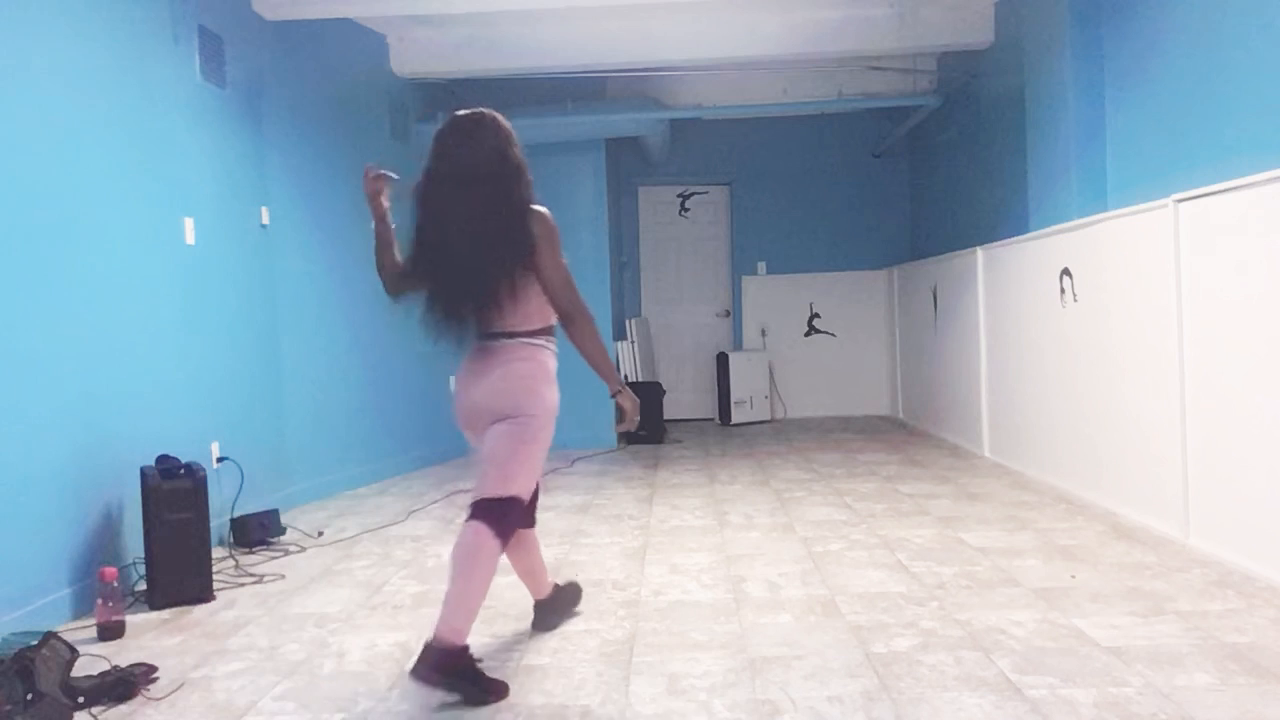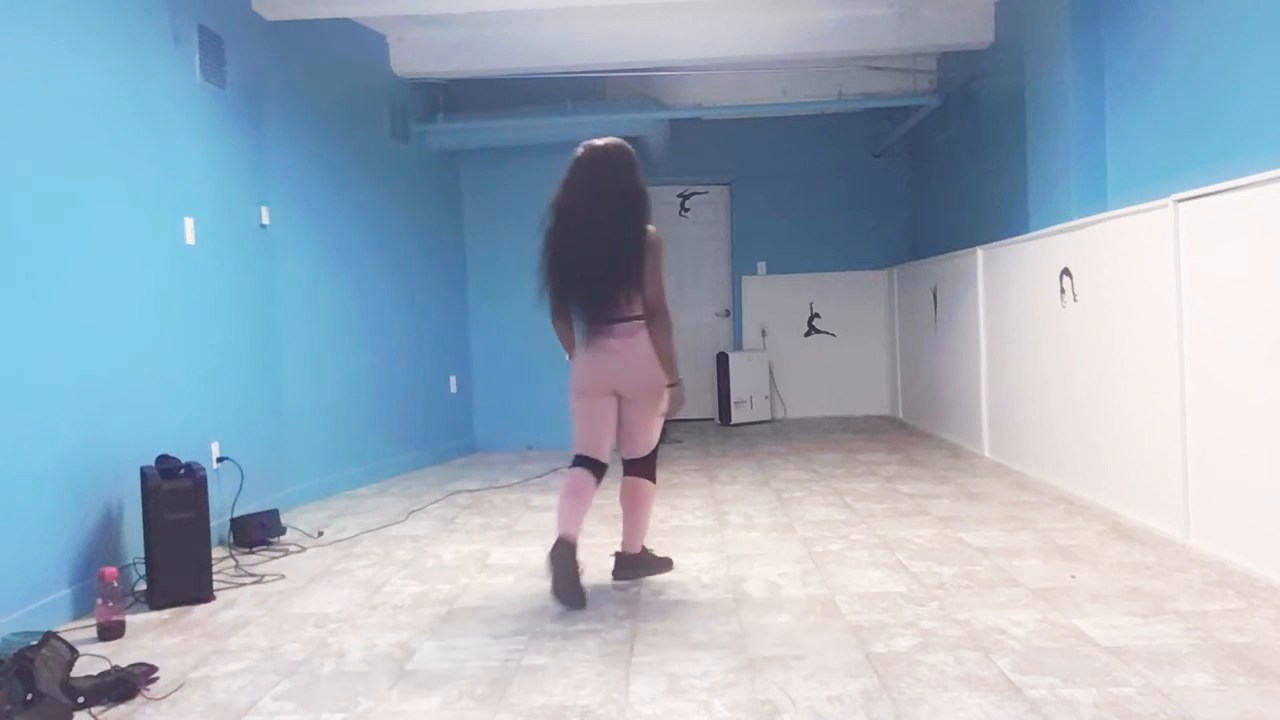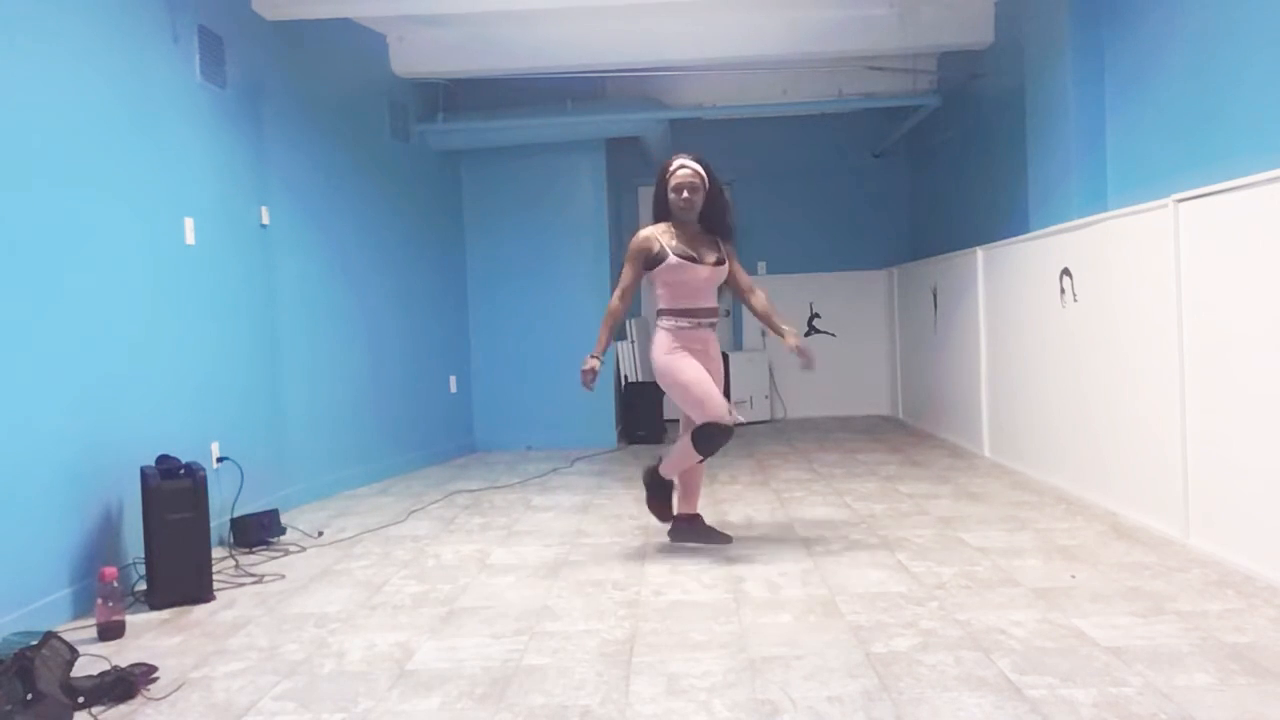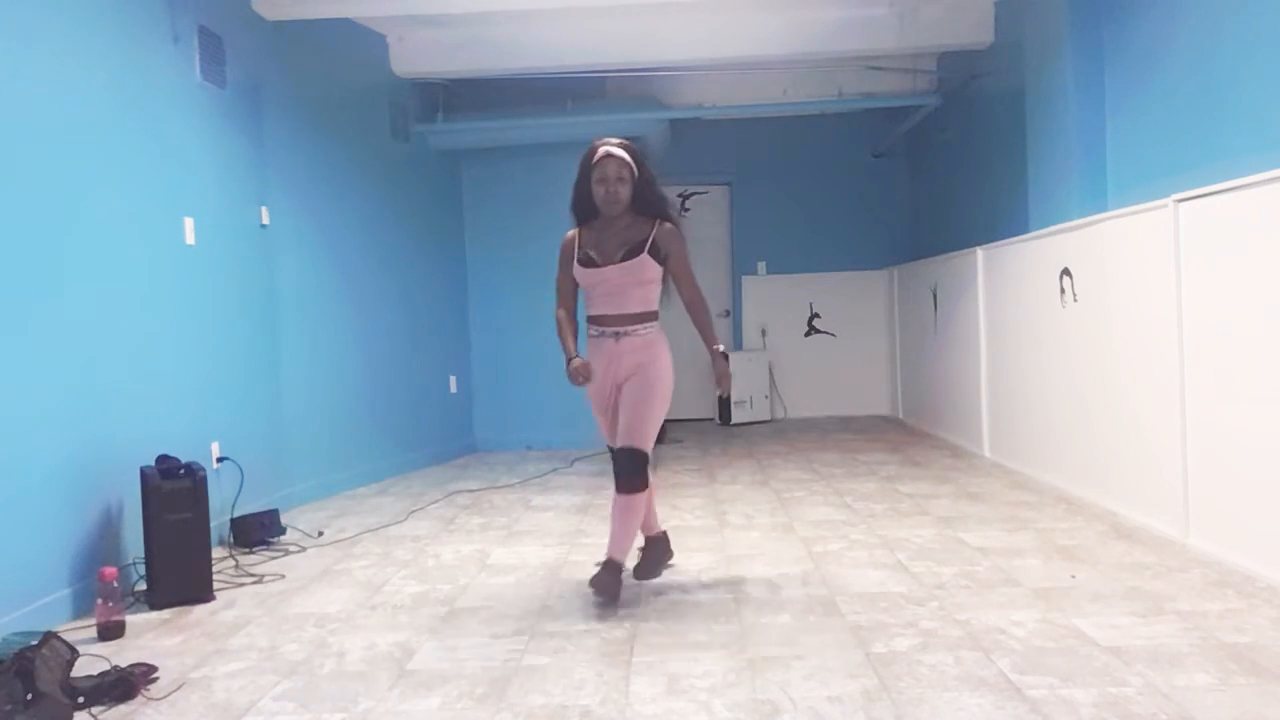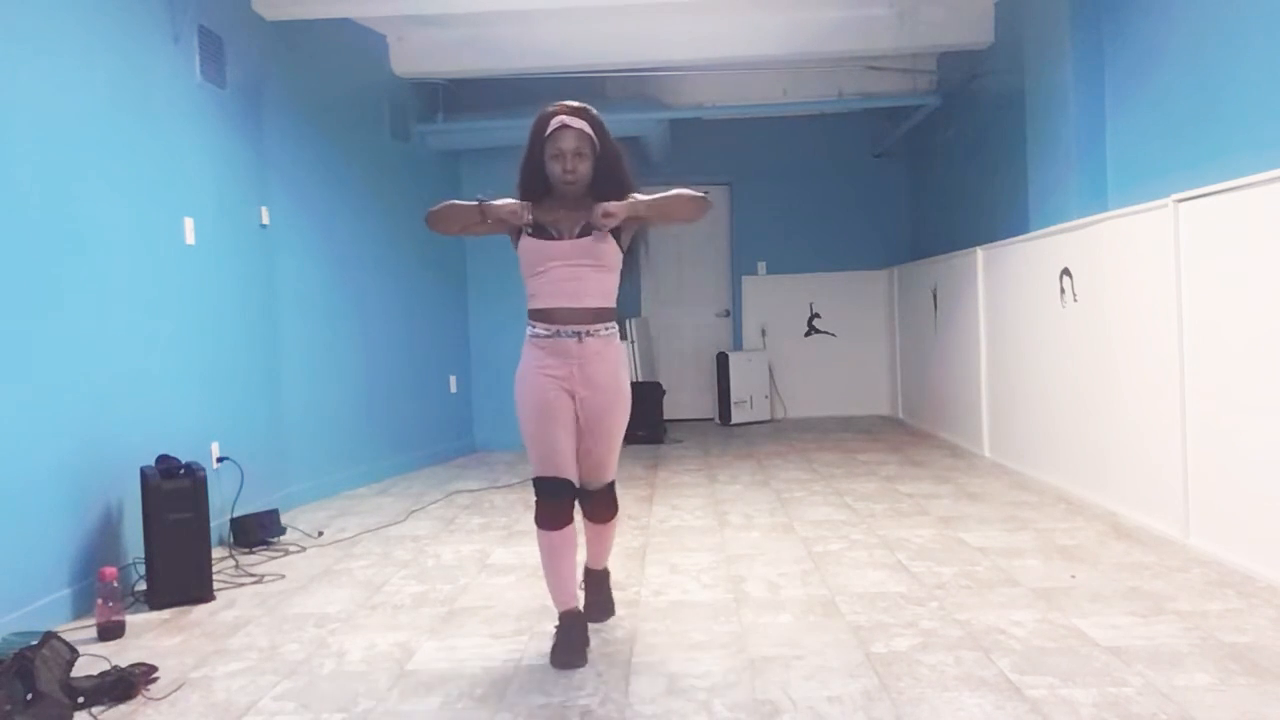
dt=1s
person 1, frame 1
left shoulder: (443, 228)
right shoulder: (531, 219)
left elbow: (395, 282)
right elbow: (571, 312)
left wrist: (379, 212)
right wrist: (616, 384)
left hip: (475, 380)
right hip: (525, 378)
left knee: (518, 496)
right knee: (497, 509)
left ankle: (545, 596)
right ankle: (445, 649)
person 1, frame 2
left shoulder: (563, 237)
right shoulder: (644, 238)
left elbow: (559, 312)
right elbow: (656, 313)
right wrist: (672, 378)
left hip: (590, 359)
right hip: (637, 356)
left knee: (587, 459)
right knee: (640, 458)
left ankle: (566, 544)
right ankle: (632, 554)
person 1, frame 3
left shoulder: (719, 243)
right shoulder: (649, 240)
left elbow: (749, 292)
right elbow: (621, 297)
left wrist: (786, 332)
right wrist: (597, 353)
left hip: (708, 346)
right hip: (672, 345)
left knee: (699, 432)
right knee: (719, 423)
left ankle: (686, 518)
right ankle: (661, 475)
person 1, frame 4
left shoulder: (661, 233)
right shoulder: (574, 242)
left elbow: (691, 296)
right elbow: (564, 306)
left wrist: (716, 353)
right wrist: (571, 355)
left hip: (647, 353)
right hip: (598, 357)
left knee: (632, 457)
right knee: (623, 458)
left ankle: (612, 564)
right ankle: (656, 540)
person 1, frame 5
left shoulder: (619, 213)
right shoulder: (523, 214)
left elbow: (697, 204)
right elbow: (436, 219)
left wrist: (630, 209)
right wrist: (490, 212)
left hip: (602, 358)
right hip: (542, 360)
left knee: (597, 486)
right knee: (553, 488)
left ankle: (597, 573)
right ankle: (569, 615)
